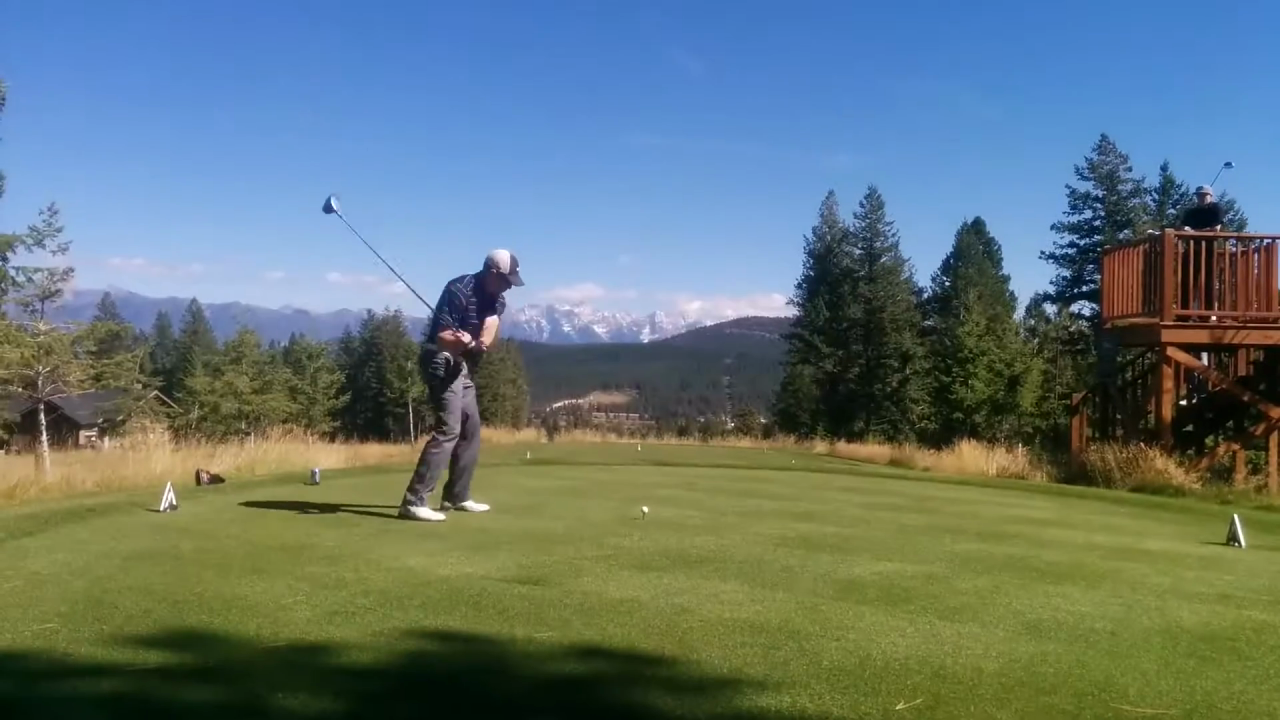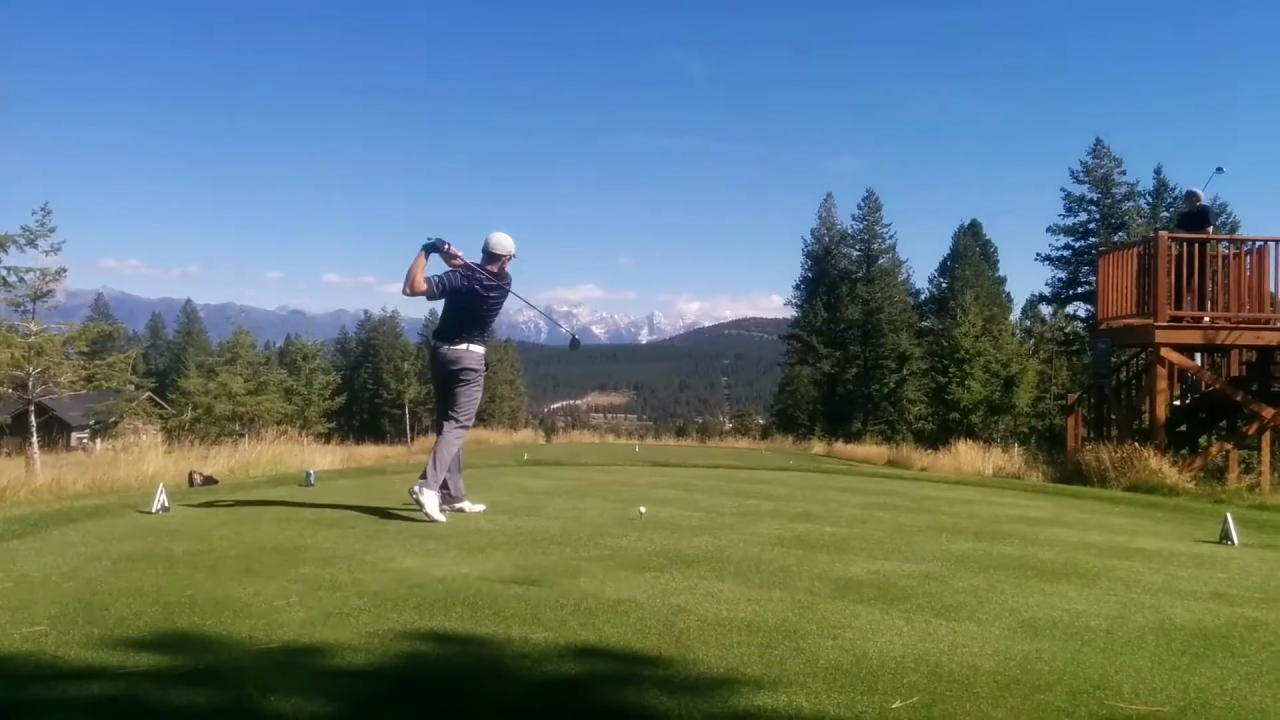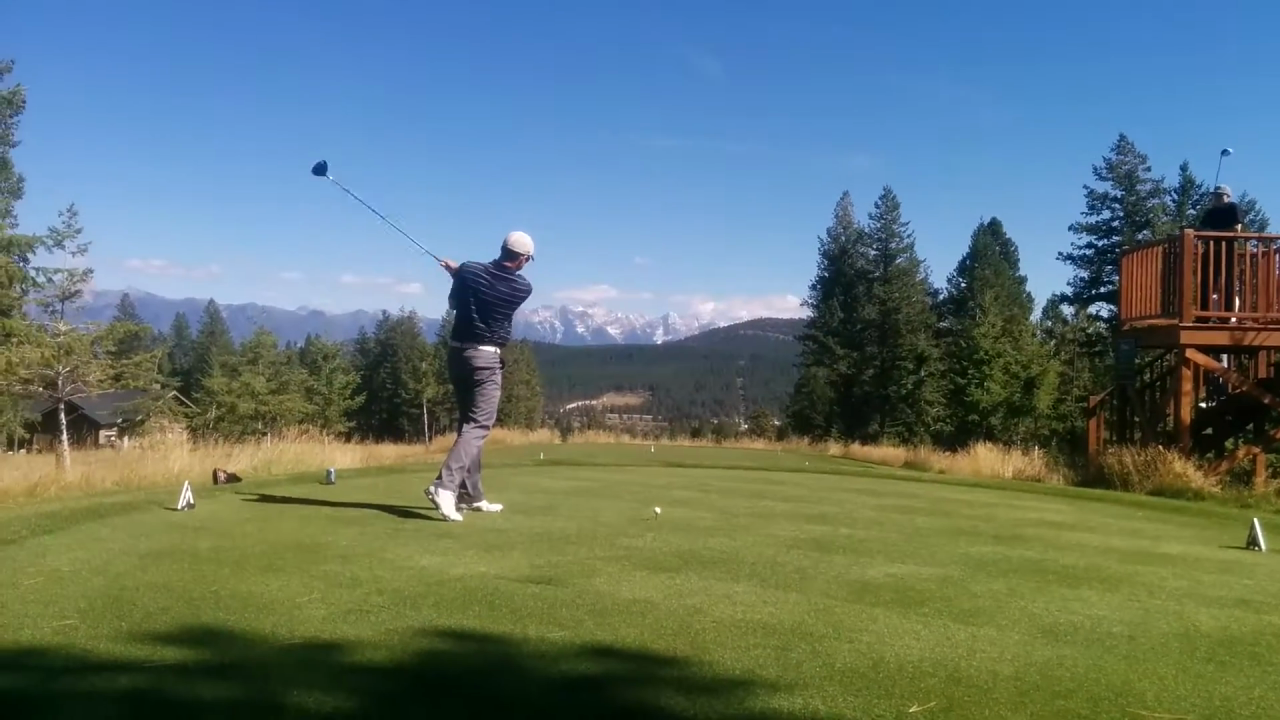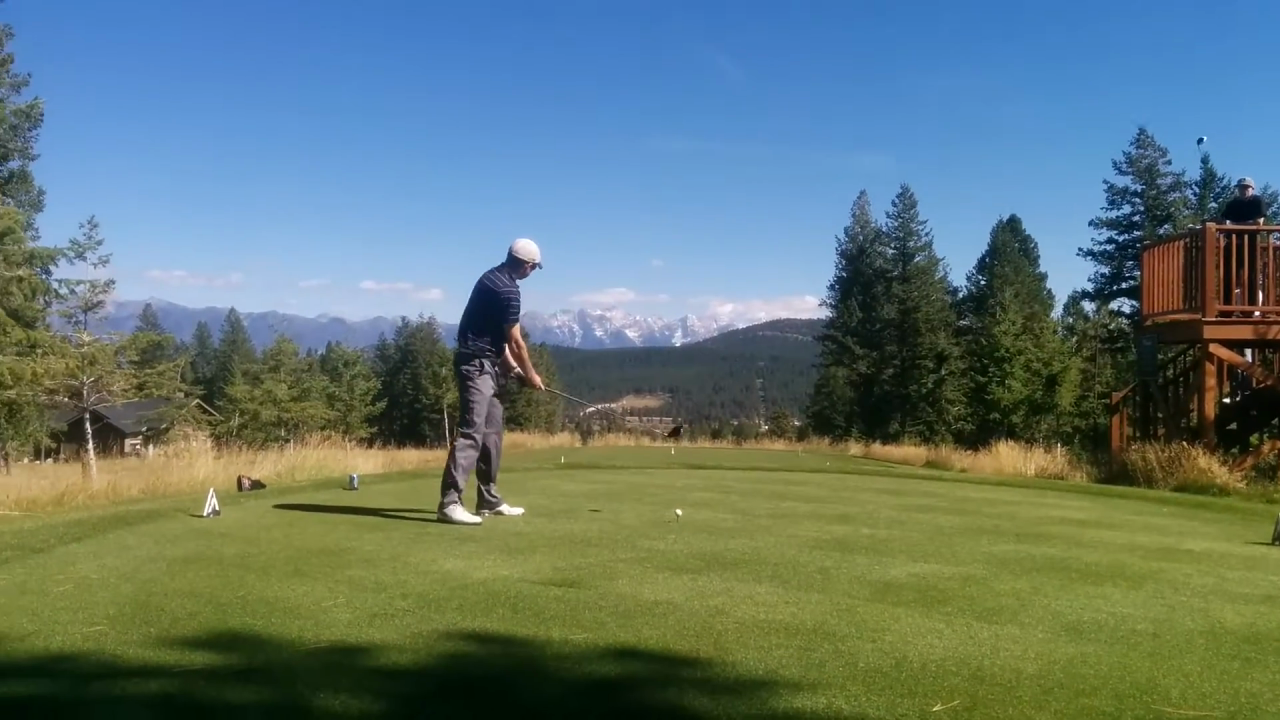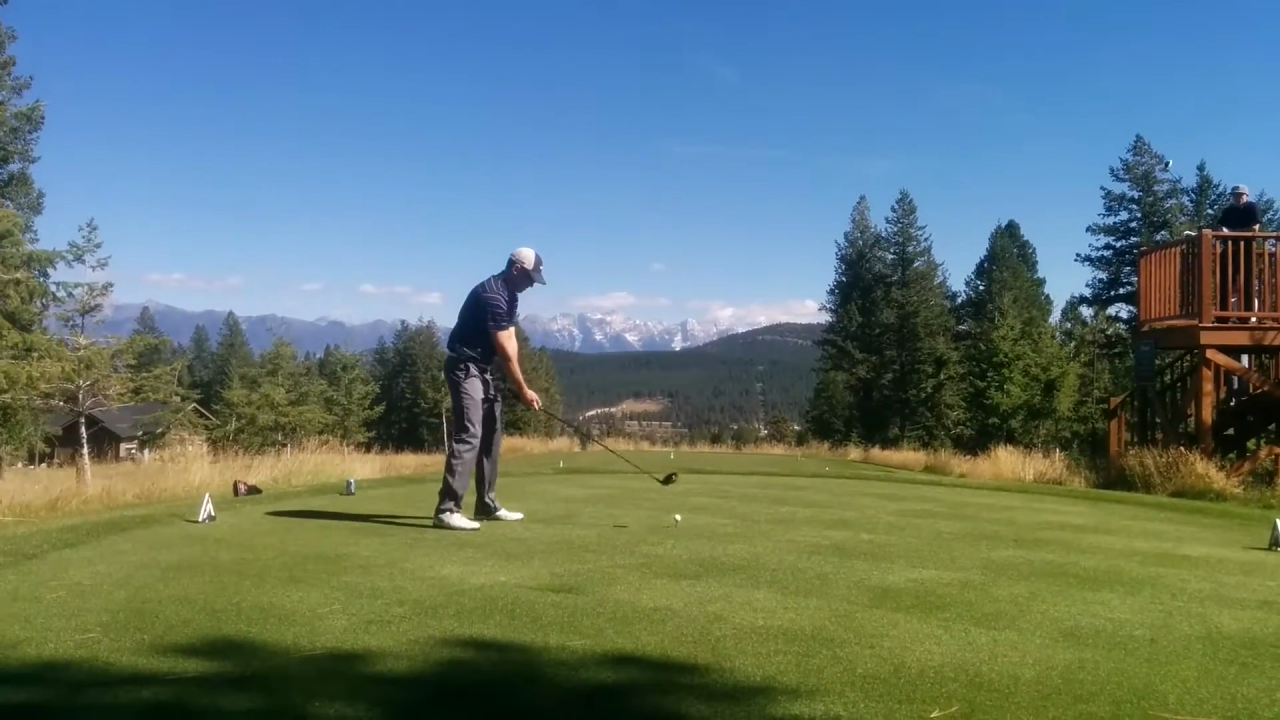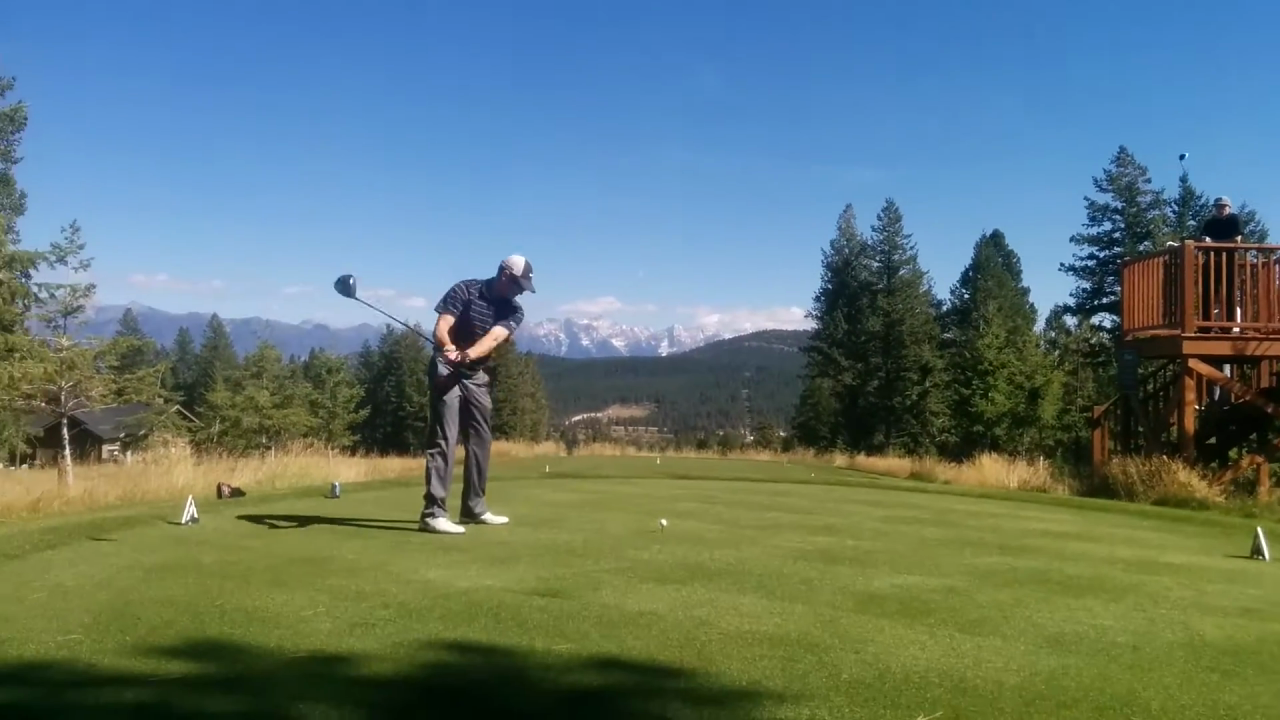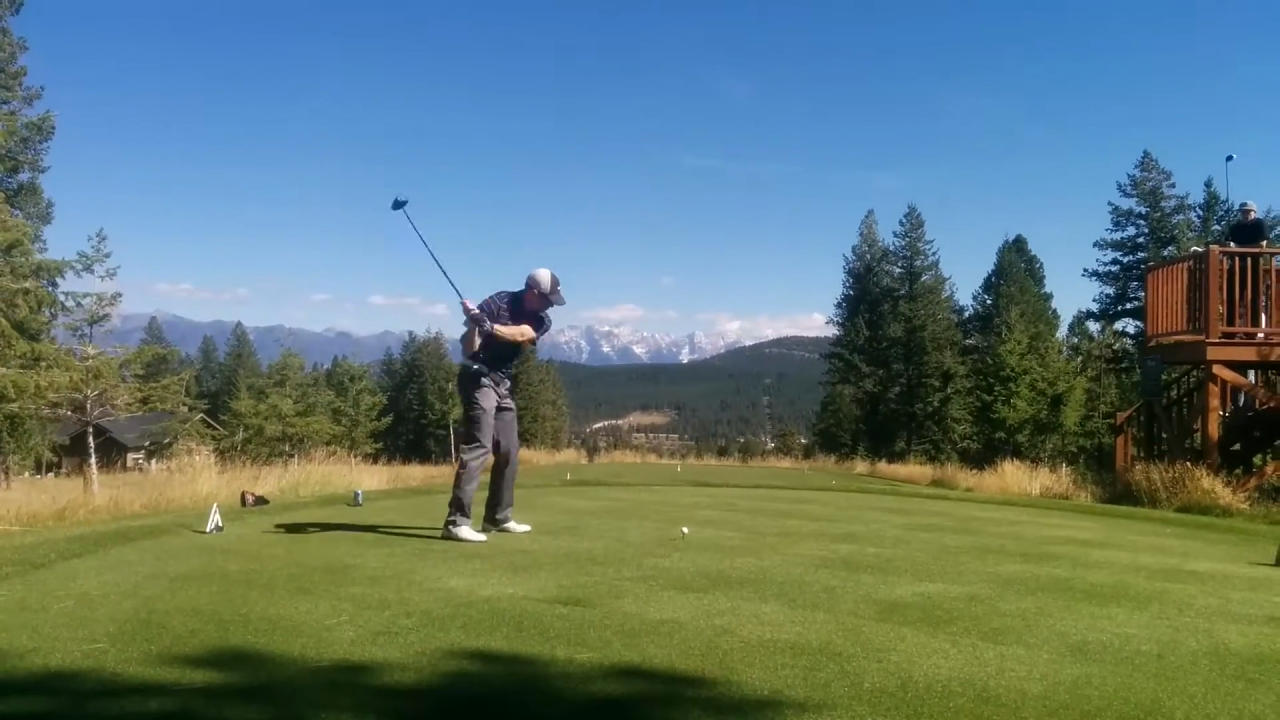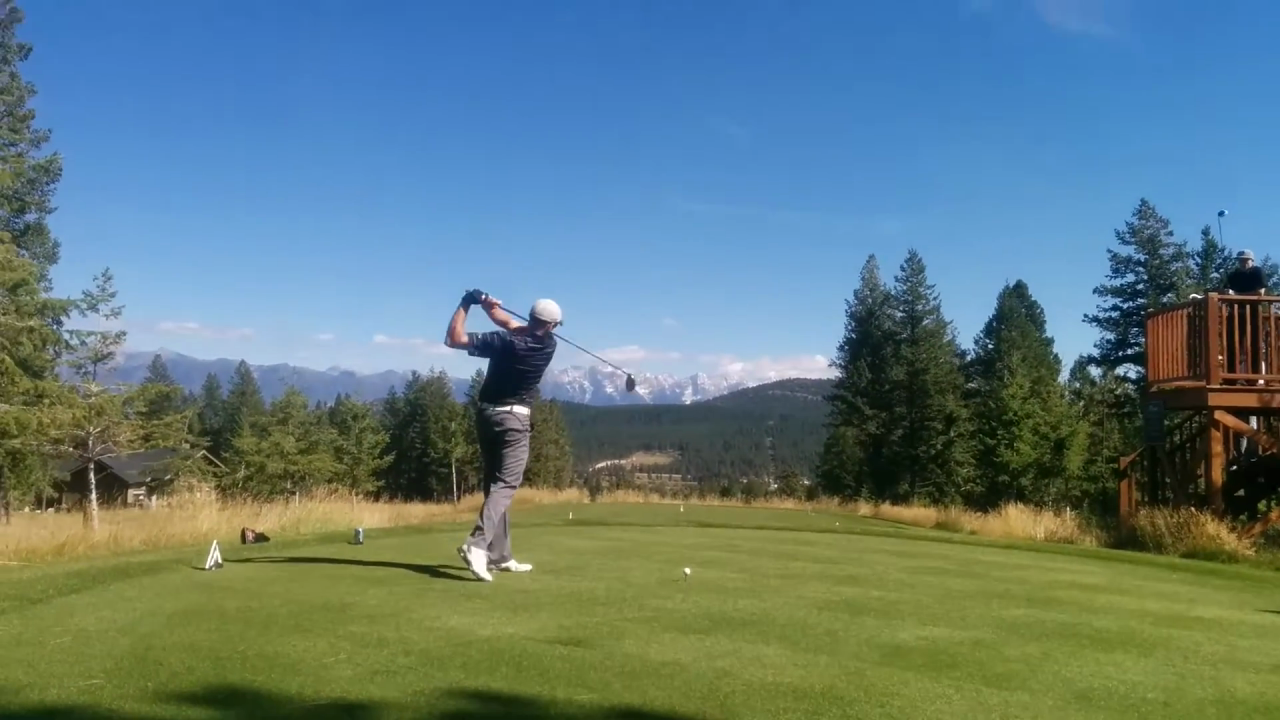
dt=0.5s
person 1, frame 1
left shoulder: (497, 300)
right shoulder: (458, 289)
left elbow: (488, 333)
right elbow: (441, 338)
left wrist: (473, 342)
right wrist: (461, 341)
left hip: (460, 366)
right hip: (442, 361)
left knee: (470, 430)
right knee: (447, 430)
left ankle: (456, 495)
right ankle: (415, 499)
person 1, frame 2
left shoulder: (459, 280)
right shoulder: (504, 282)
left elbow: (411, 288)
left wrist: (426, 250)
right wrist: (443, 250)
left hip: (441, 355)
right hip: (469, 359)
left knee: (446, 424)
right knee: (457, 426)
left ankle: (453, 496)
right ankle: (428, 486)
person 1, frame 3
left shoulder: (467, 272)
right shoulder: (523, 288)
left hip: (458, 354)
right hip: (486, 359)
left knee: (470, 423)
right knee: (478, 426)
left ankle: (470, 495)
right ankle: (446, 485)
person 1, frame 4
left shoulder: (491, 278)
right shoulder: (508, 291)
right elbow: (515, 340)
left wrist: (512, 365)
right wrist: (531, 374)
left hip: (481, 361)
right hip: (477, 364)
left knee: (492, 431)
right knee: (471, 431)
left ankle: (489, 500)
right ankle: (450, 502)
person 1, frame 5
left shoulder: (510, 296)
right shoulder: (491, 295)
left elbow: (511, 341)
right elbow: (504, 349)
left wrist: (516, 385)
right wrist: (523, 388)
left hip: (483, 369)
right hip: (464, 367)
left knee: (490, 436)
right knee: (469, 434)
left ankle: (487, 504)
right ankle: (447, 509)
person 1, frame 6
left shoulder: (513, 310)
right shoulder: (464, 290)
left elbow: (491, 340)
right elbow: (441, 328)
left wrist: (465, 355)
right wrist: (448, 348)
left hip: (474, 374)
right hip: (447, 370)
left knee: (480, 441)
right knee: (444, 440)
left ankle: (473, 508)
right ankle: (433, 513)
person 1, frame 7
left shoulder: (542, 320)
right shoulder: (496, 303)
left elbow: (517, 334)
right elbow: (468, 347)
left wrist: (488, 325)
right wrist: (475, 325)
left hip: (501, 382)
right hip: (478, 378)
left knee: (508, 451)
right knee: (478, 447)
left ankle: (498, 516)
right ankle: (457, 521)
person 1, frame 8
left shoulder: (503, 342)
right shoulder: (549, 346)
left elbow: (453, 339)
right elbow: (512, 325)
left wrist: (466, 303)
right wrist: (490, 304)
left hip: (486, 416)
right hip: (514, 420)
left knee: (494, 484)
right knee: (505, 486)
left ankle: (498, 556)
right ankle: (477, 544)
